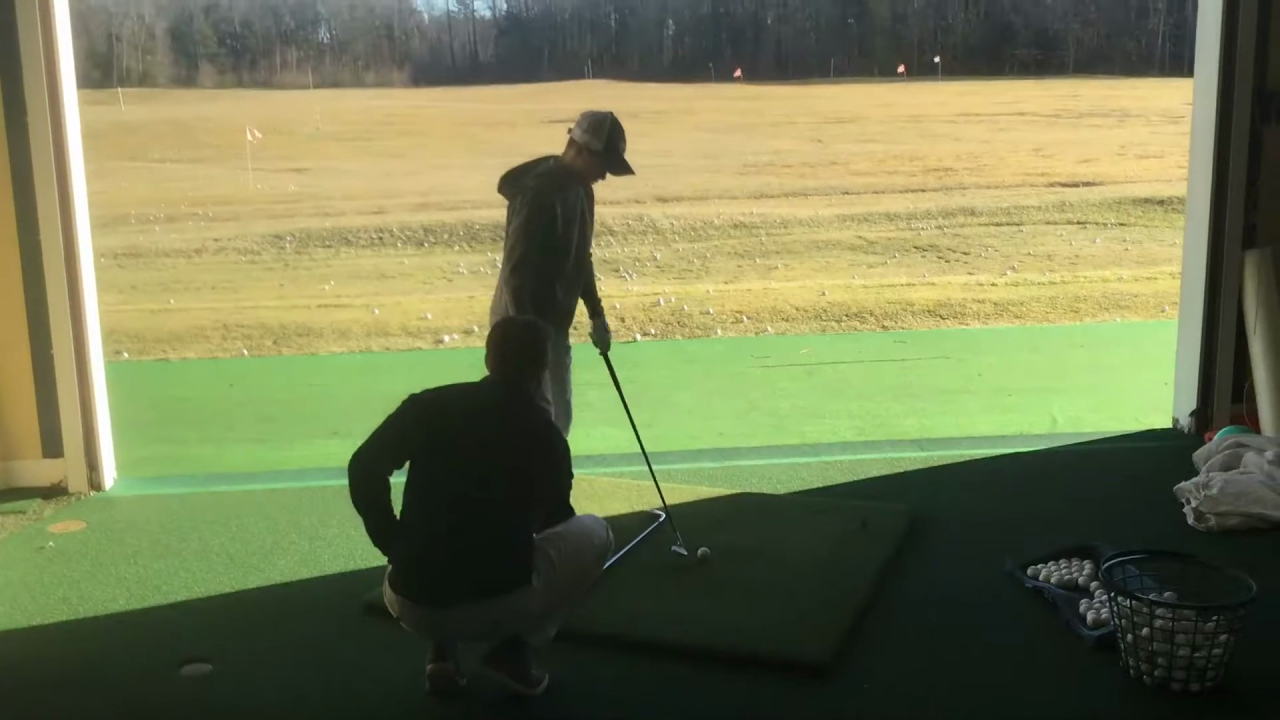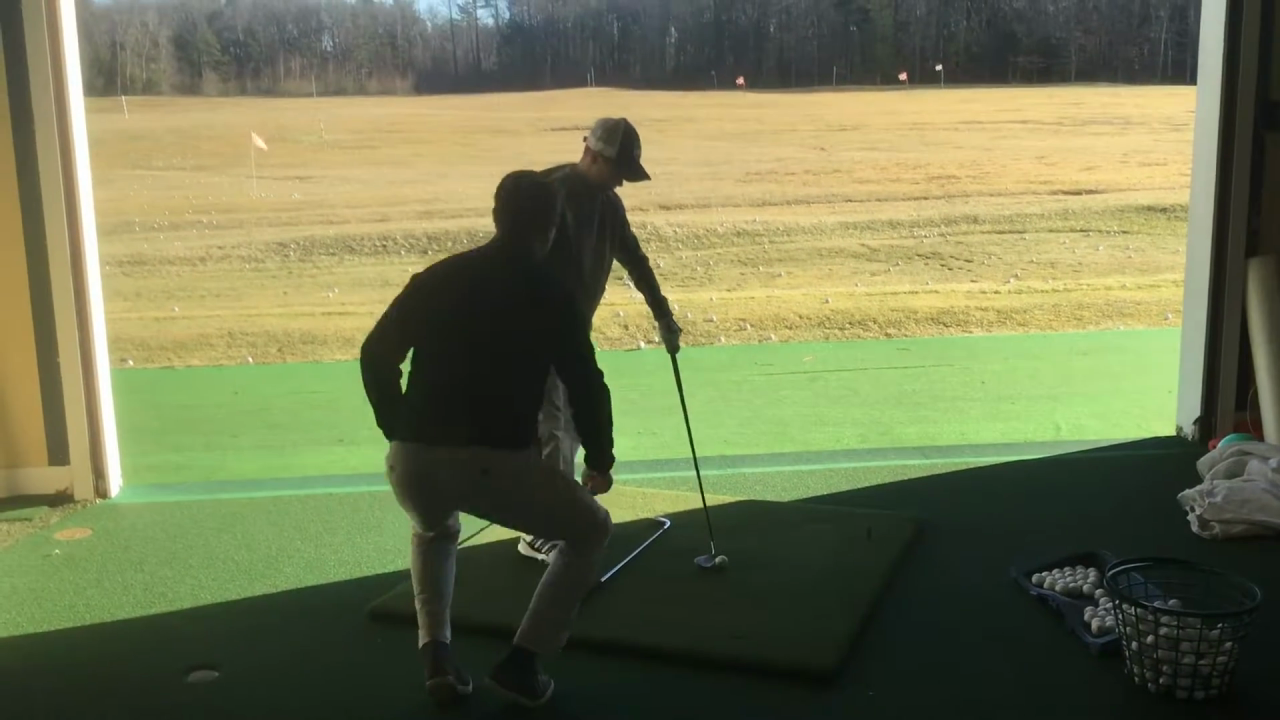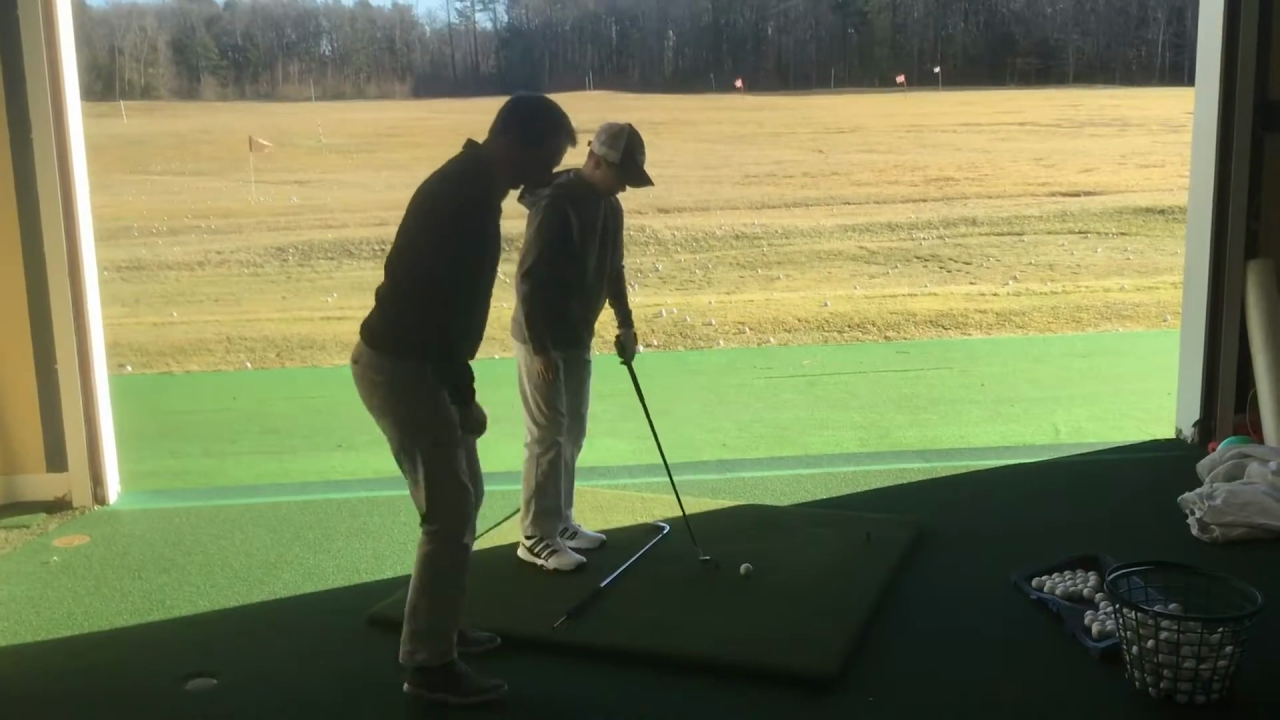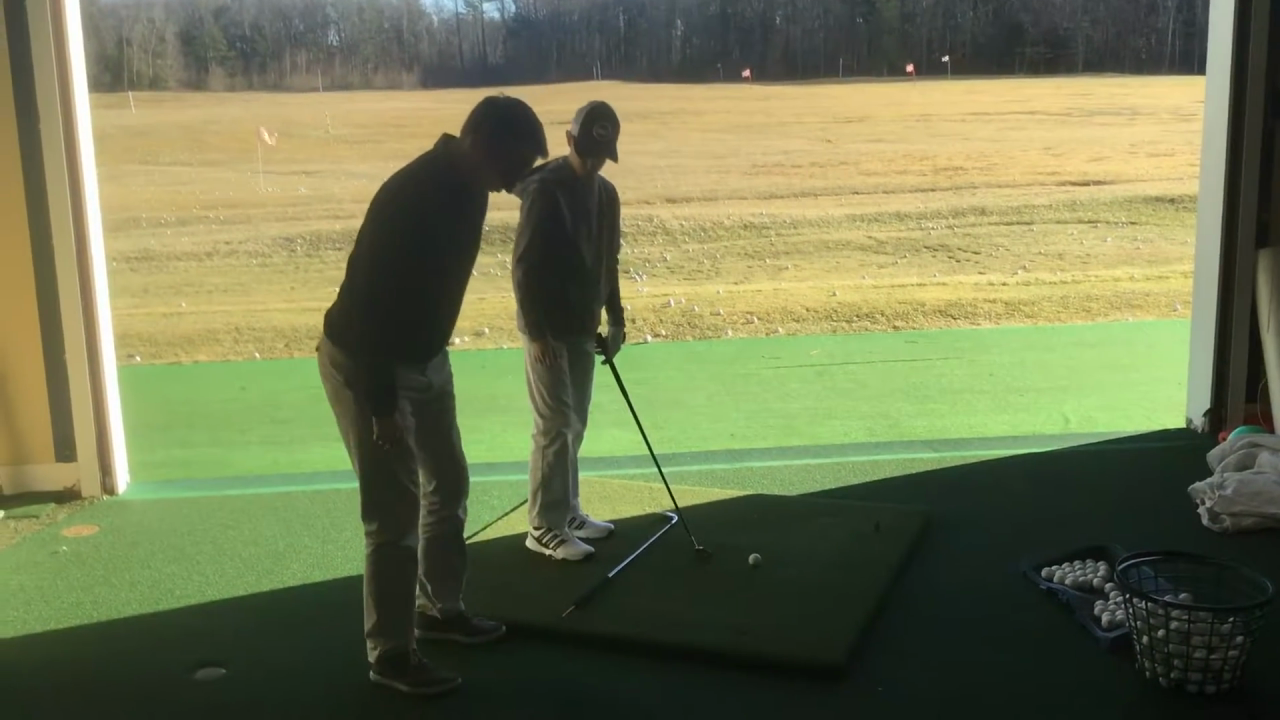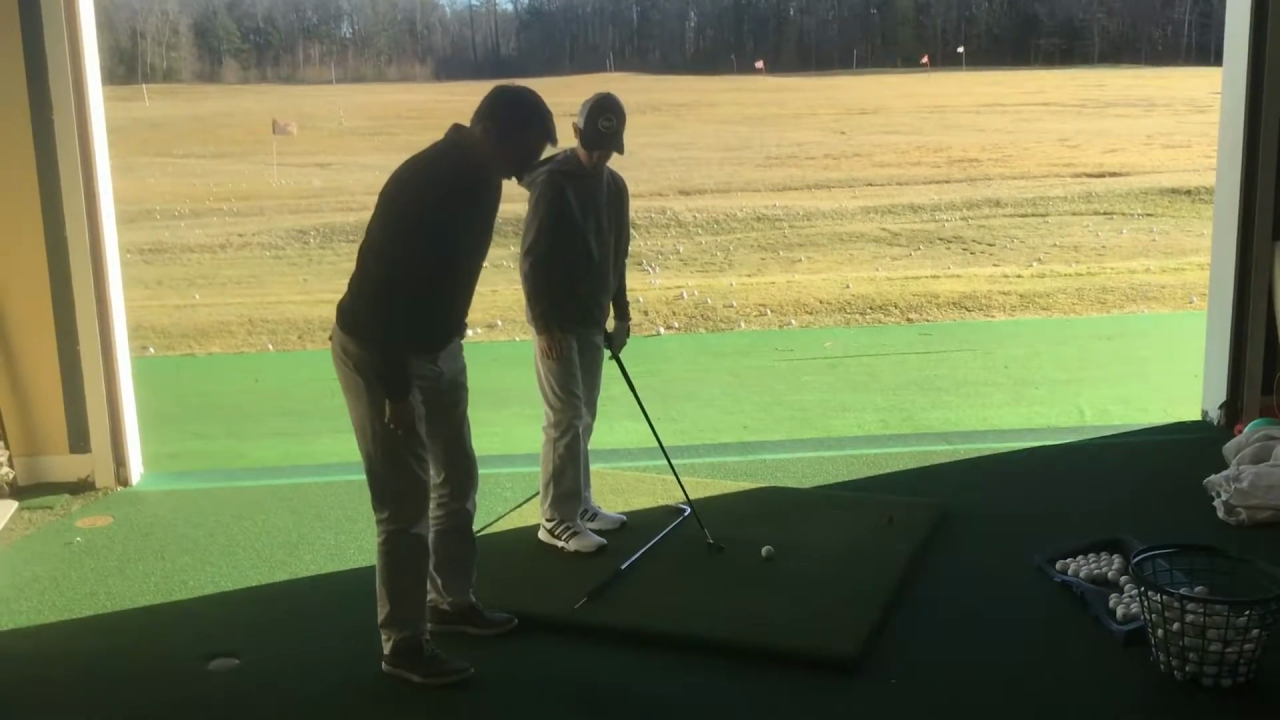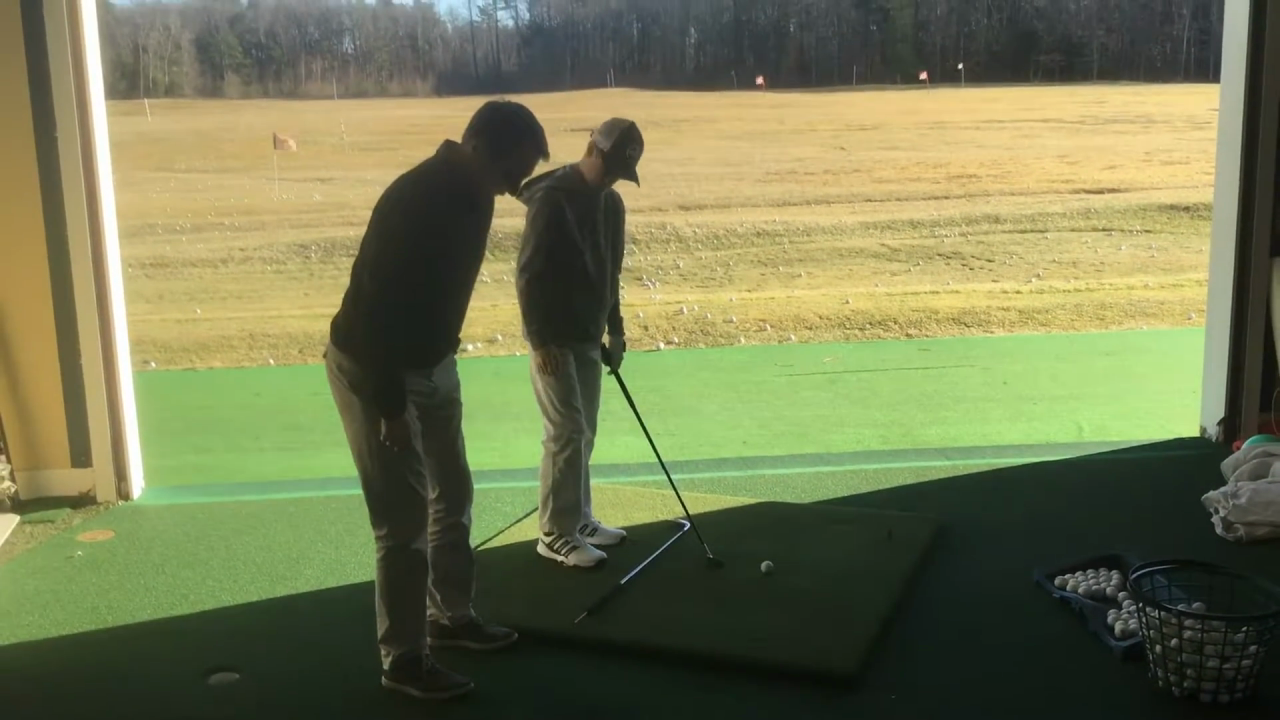
dt=0.7s
person 1, frame 1
left shoulder: (428, 406)
right shoulder: (545, 435)
left elbow: (364, 470)
right elbow: (556, 519)
left wrist: (395, 549)
left hip: (412, 606)
right hip: (501, 605)
right knee: (596, 533)
left ankle: (442, 649)
right ankle: (514, 646)
person 1, frame 2
left shoulder: (435, 277)
right shoulder: (550, 297)
left elbow: (376, 355)
right elbow: (586, 384)
left wrist: (398, 433)
right wrist: (600, 460)
left hip: (411, 459)
right hip: (497, 461)
left knee: (432, 531)
right knee: (590, 530)
left ankle: (438, 658)
right ankle: (522, 662)
person 1, frame 3
left shoulder: (467, 185)
right shoulder: (461, 199)
right elbow: (436, 303)
left wrist: (457, 383)
right wrist: (462, 396)
left hip: (415, 357)
right hip: (402, 363)
left knee: (458, 495)
right knee: (449, 510)
left ankle: (439, 628)
right ankle: (428, 664)
person 1, frame 4
left shoulder: (466, 190)
right shoulder: (411, 198)
right elbow: (370, 303)
right wrist: (382, 405)
left hip: (424, 357)
right hip: (366, 363)
left knee: (448, 484)
right knee: (395, 509)
left ankle: (439, 607)
right ankle: (389, 652)
person 1, frame 5
left shoulder: (480, 181)
right shoulder: (421, 186)
right elbow: (381, 290)
right wrist: (395, 389)
left hip: (438, 347)
right hip: (380, 351)
left knee: (456, 478)
right knee: (405, 498)
left ankle: (451, 600)
right ankle: (403, 643)
person 1, frame 6
left shoulder: (471, 196)
right shoulder: (414, 203)
right elbow: (377, 310)
right wrist: (391, 407)
left hip: (431, 363)
right hip: (373, 368)
left knee: (452, 494)
right knee: (405, 514)
left ankle: (451, 616)
right ankle: (403, 657)
person 2, frame 1
left shoulder: (581, 191)
right shoulder: (537, 194)
right elbow: (515, 272)
left wrist: (596, 315)
left hip: (555, 325)
left knee: (559, 417)
person 2, frame 2
left shoulder: (607, 202)
right shoulder: (553, 200)
left elbow: (633, 258)
left wrist: (663, 315)
left knee: (571, 427)
right knee: (547, 429)
right ankle: (538, 532)
person 2, frame 3
left shoulder: (608, 208)
right shoulder: (554, 205)
left elbow: (612, 269)
right elbow: (529, 280)
left wrist: (625, 324)
right wrist: (540, 347)
left hip: (577, 338)
right hip: (543, 340)
left knee: (571, 434)
right knee: (548, 436)
left ankle: (560, 522)
right ankle: (536, 537)
person 2, frame 4
left shoulder: (606, 194)
right shoulder: (544, 191)
right elbow: (524, 267)
left wrist: (615, 318)
right wrist: (535, 332)
left hip: (583, 328)
right hip: (548, 329)
left knee: (574, 425)
right knee: (554, 427)
left ankle: (567, 512)
right ankle: (545, 527)
person 2, frame 5
left shoulder: (615, 186)
right shoulder: (552, 184)
right elbow: (533, 260)
left wrist: (620, 313)
right wrist: (543, 325)
left hip: (592, 320)
right hip: (558, 321)
left knee: (584, 417)
right knee: (566, 418)
left ankle: (579, 504)
right ankle: (557, 519)
person 2, frame 6
left shoulder: (611, 203)
right shoulder: (550, 199)
right elbow: (528, 274)
left wrist: (615, 329)
right wrist: (541, 341)
left hip: (586, 335)
right hip: (554, 337)
left knee: (583, 432)
right knee: (565, 433)
left ankle: (578, 520)
right ankle: (556, 533)
